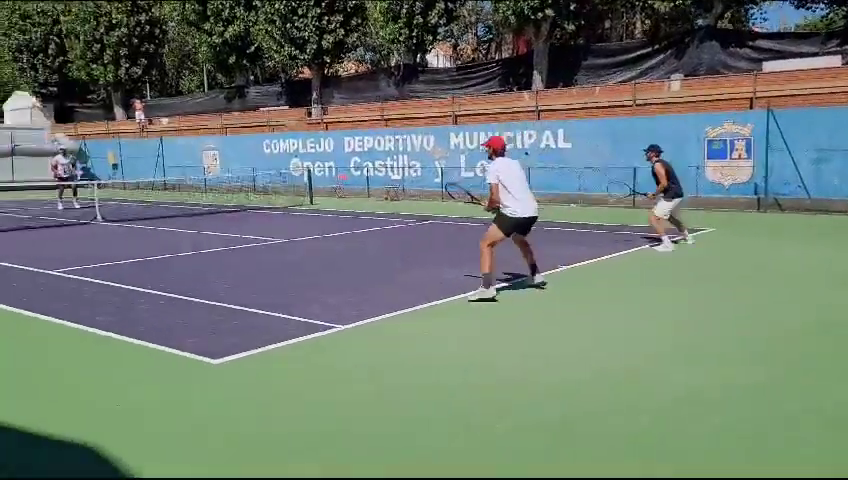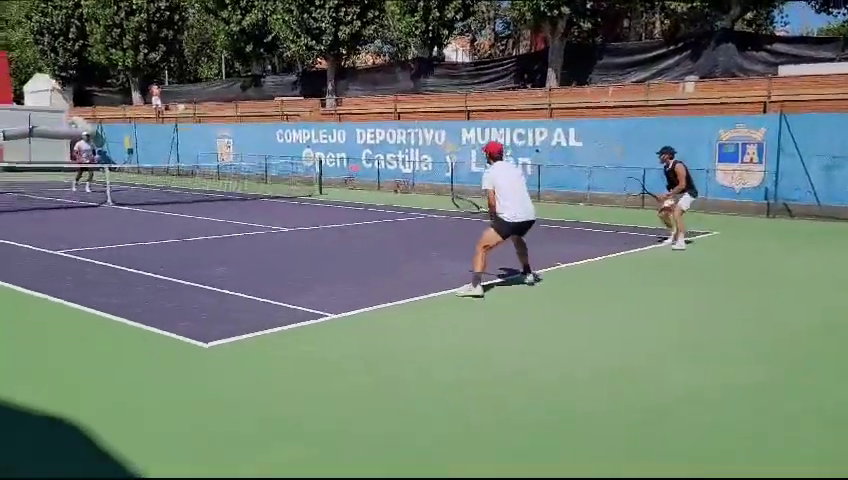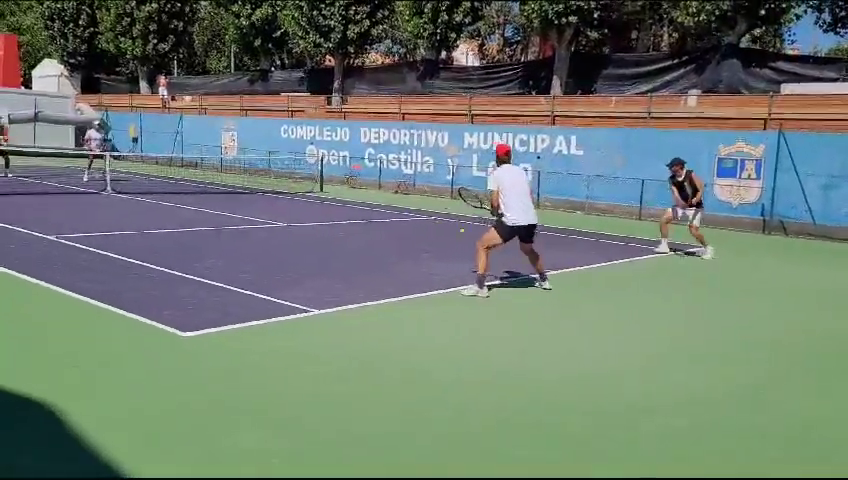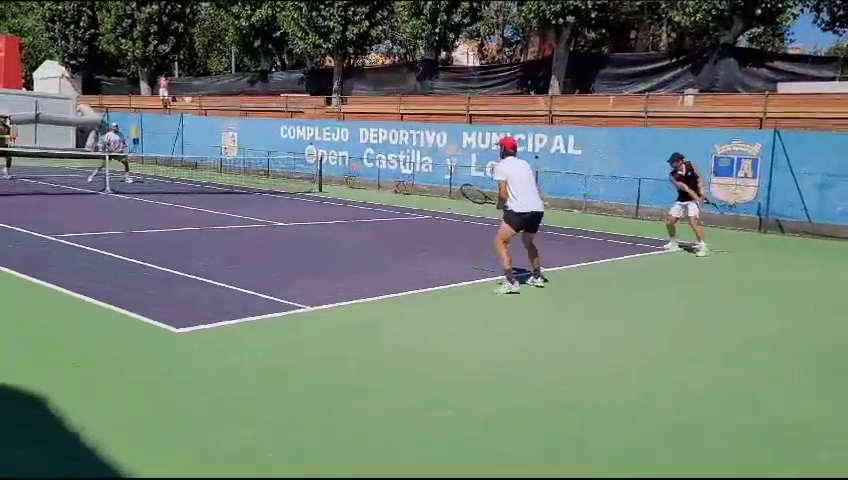
dt=0.3s
person 1, frame 1
left shoulder: (493, 167)
right shoulder: (515, 164)
left elbow: (495, 198)
left wrist: (489, 206)
right wrist: (497, 205)
left hip: (514, 214)
right hip: (532, 212)
left knee: (486, 245)
right knee: (519, 240)
left ankle: (487, 288)
right ankle: (535, 275)
person 1, frame 2
left shoulder: (489, 173)
right shoulder: (515, 168)
left elbow: (492, 203)
left wrist: (492, 214)
left hip: (510, 218)
right hip: (529, 216)
left knee: (482, 247)
right knee: (517, 239)
left ankle: (475, 285)
right ankle: (528, 274)
person 1, frame 3
left shoulder: (496, 174)
right shoulder: (522, 172)
left elbow: (495, 203)
left wrist: (495, 212)
left hip: (511, 221)
right hip: (531, 220)
left knee: (482, 246)
right knee: (528, 249)
left ankle: (480, 286)
right ankle: (543, 280)
person 1, frame 4
left shoulder: (501, 165)
right shoulder: (525, 164)
left elbow: (502, 193)
left wrist: (500, 204)
left hip: (519, 210)
right hip: (538, 209)
left knee: (500, 242)
right knee: (528, 242)
left ankle: (511, 282)
right ankle: (537, 277)
